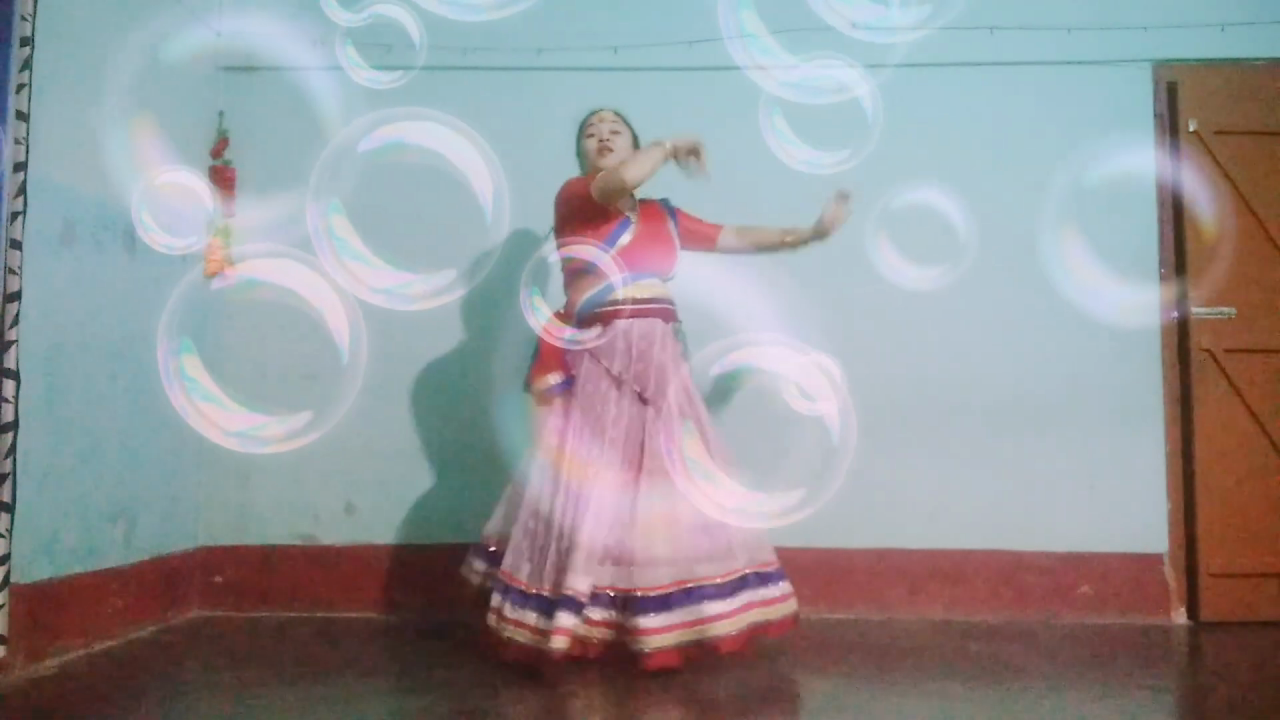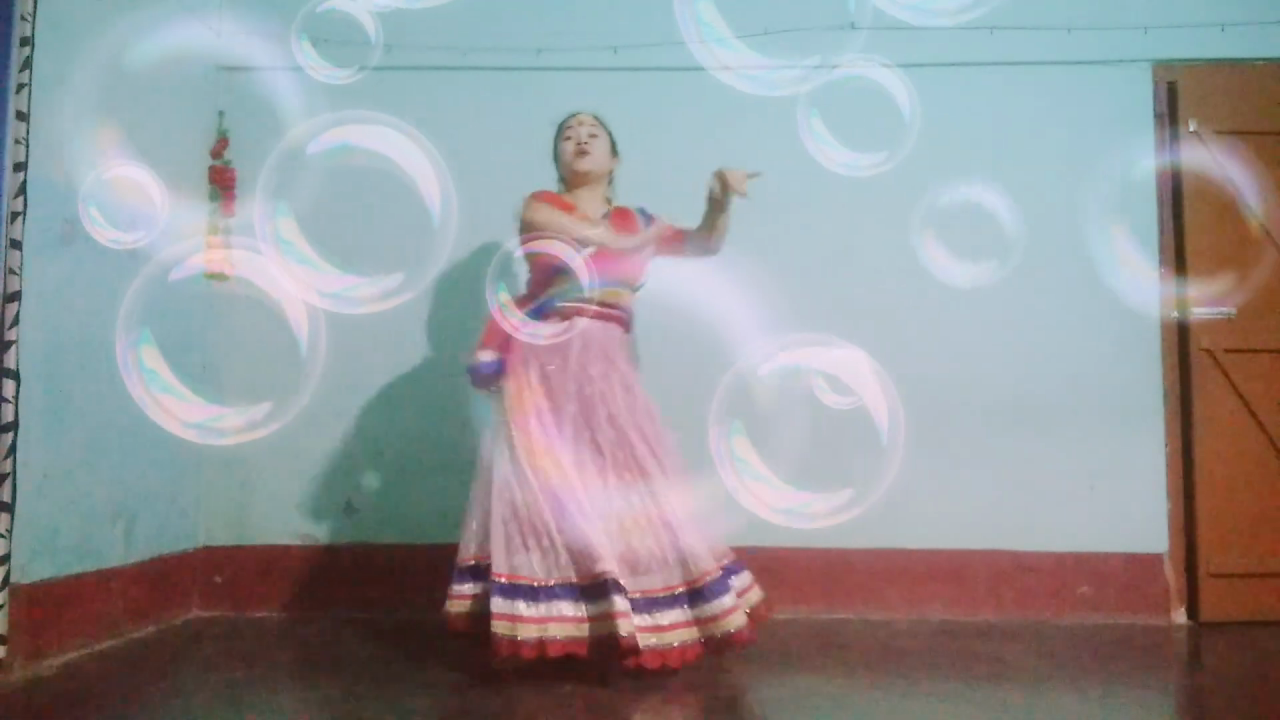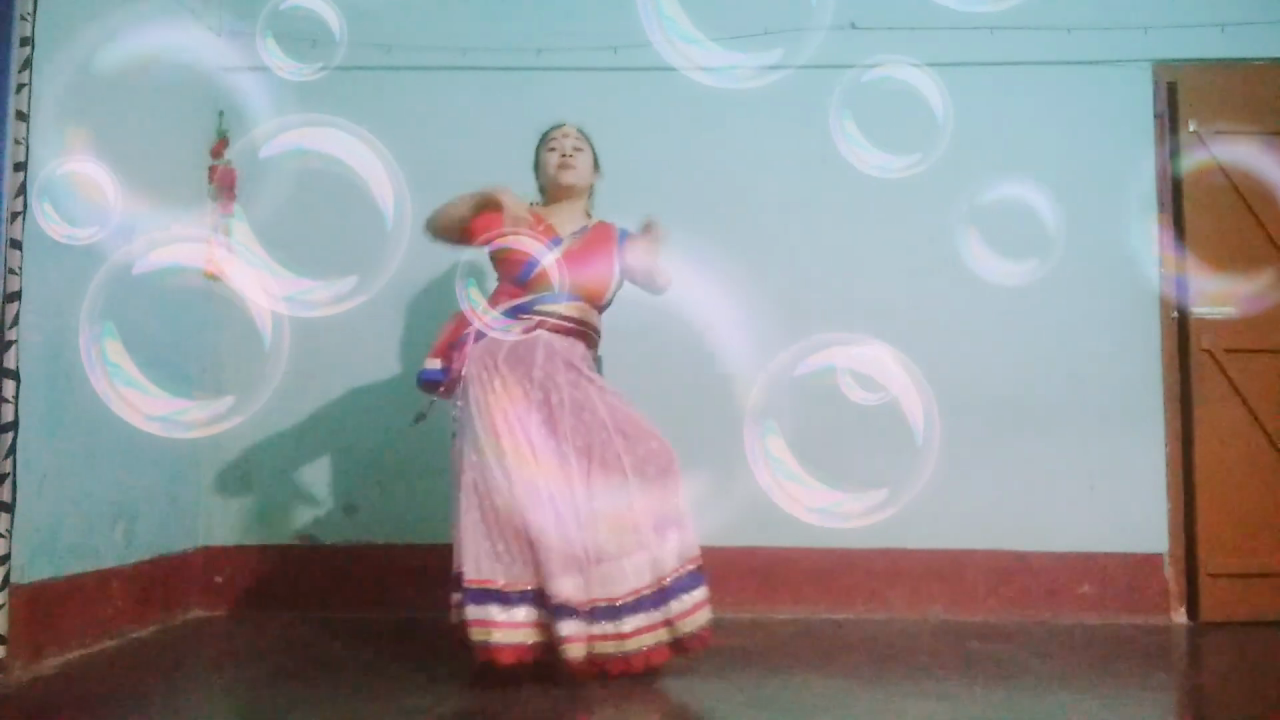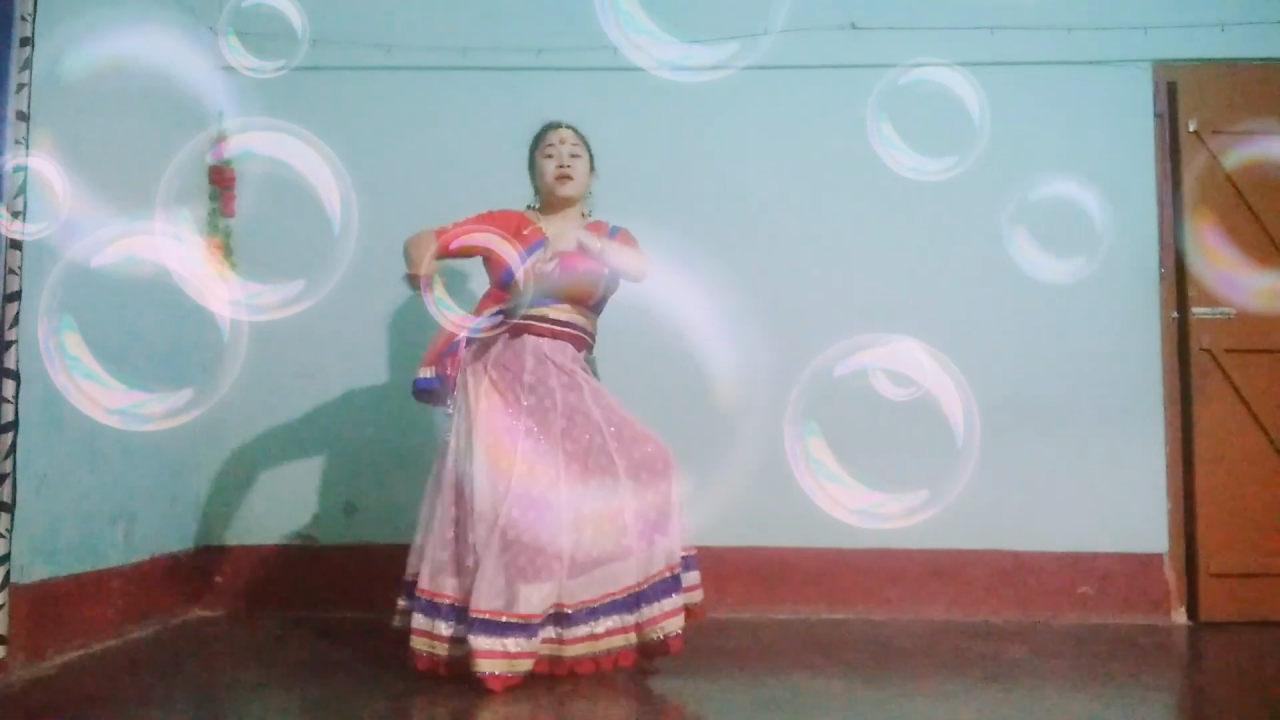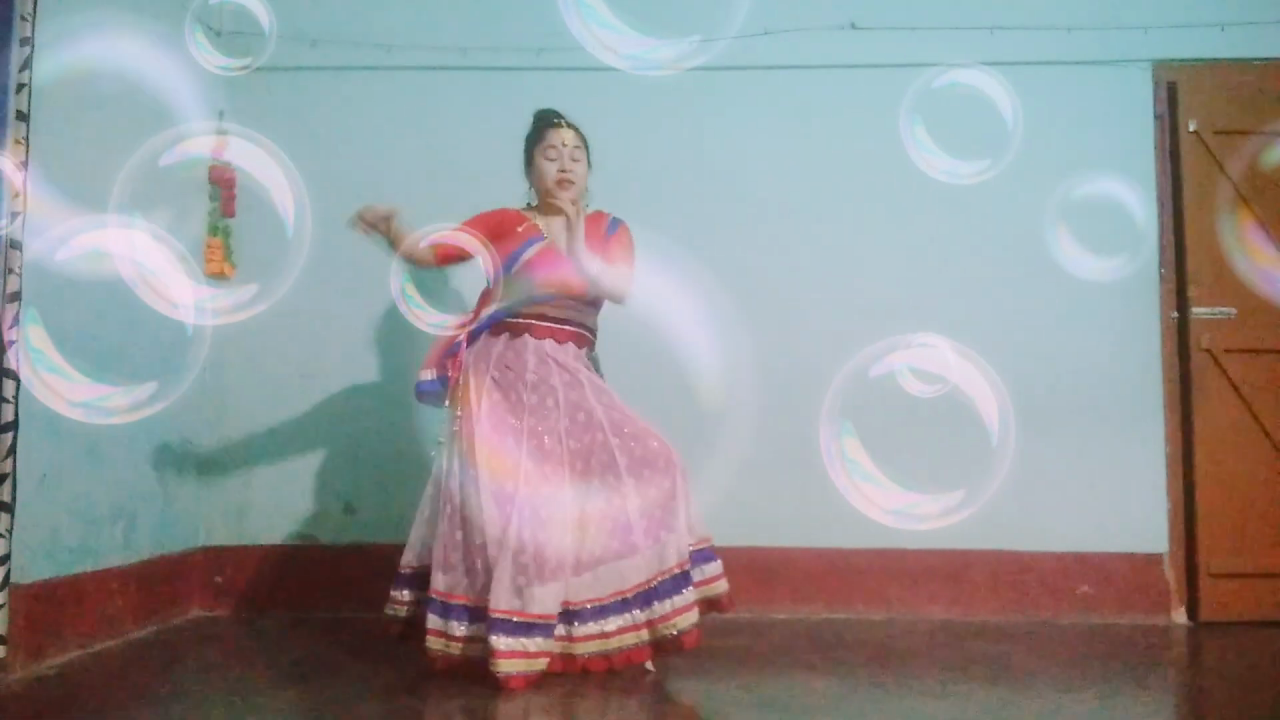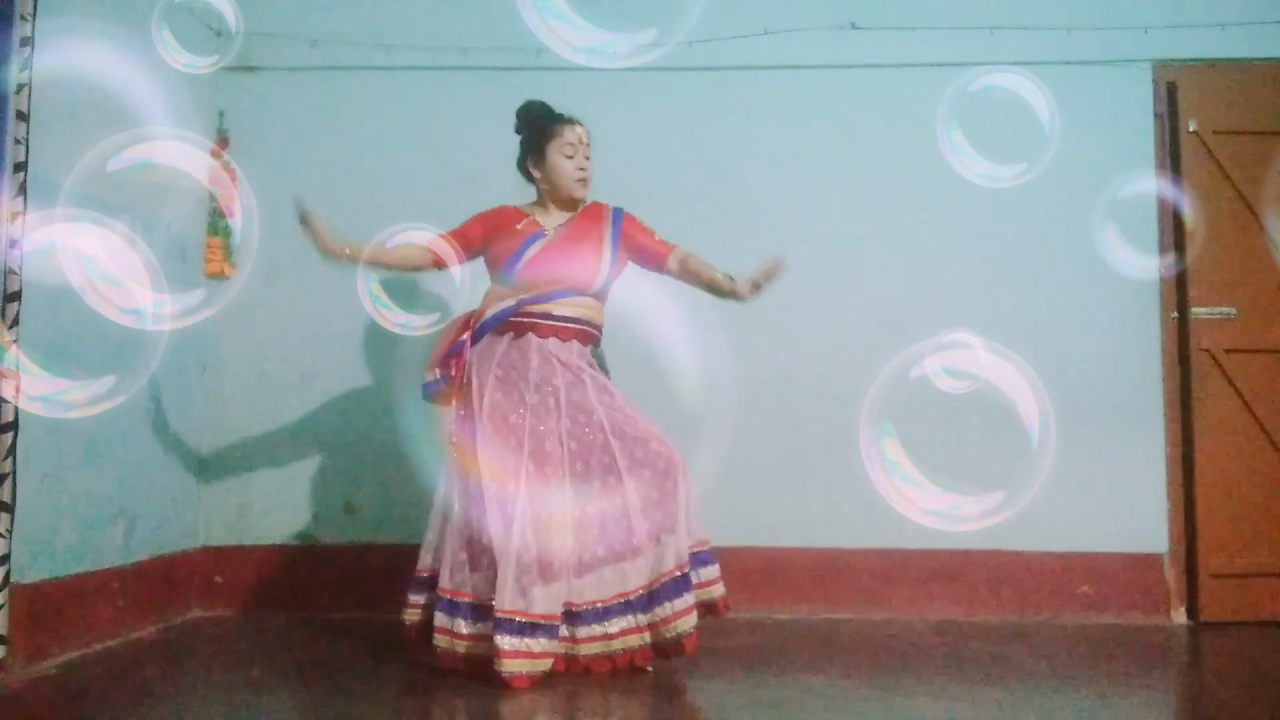
dt=0.3s
person 1, frame 1
left shoulder: (665, 215)
right shoulder: (575, 196)
left elbow: (734, 239)
right elbow: (617, 183)
left wrist: (811, 233)
right wrist: (675, 147)
left hip: (660, 361)
right hip: (594, 364)
left knee: (669, 480)
right knee: (579, 482)
left ankle: (668, 619)
right ankle: (570, 621)
person 1, frame 2
left shoulder: (636, 223)
right shoulder: (546, 205)
left elbow: (704, 243)
right elbow: (538, 220)
left wrist: (718, 197)
right wrist: (631, 243)
left hip: (608, 363)
right hip: (544, 358)
left knee: (635, 477)
right knee: (545, 478)
left ankle: (635, 620)
right ankle: (545, 620)
person 1, frame 3
left shoulder: (616, 239)
right shoulder: (514, 220)
left elbow: (659, 282)
right elbow: (437, 227)
left wrist: (648, 252)
right wrist: (483, 200)
left hip: (571, 375)
right hip: (505, 366)
left knee: (633, 465)
right knee: (514, 485)
left ankle: (609, 626)
right ankle: (523, 630)
person 1, frame 4
left shoulder: (609, 237)
right shoulder: (503, 225)
left elbow: (640, 268)
right elbow: (425, 241)
left wrist: (581, 241)
right wrist: (421, 255)
left hip: (566, 378)
right hip: (496, 371)
left knee: (637, 467)
right knee: (498, 492)
left ankle: (594, 629)
right ankle: (495, 644)
person 1, frame 5
left shoulder: (607, 230)
right shoulder: (501, 223)
left elbow: (620, 288)
right elbow: (428, 251)
left wrist: (576, 242)
right wrist: (391, 228)
left hip: (568, 375)
right hip: (500, 371)
left knee: (641, 466)
right knee: (501, 493)
left ankle: (615, 631)
right ankle: (508, 639)
person 1, frame 6
left shoulder: (611, 223)
right shoulder: (501, 222)
left elbow: (677, 261)
right elbow: (431, 252)
left wrist: (734, 286)
right wrist: (349, 249)
left hip: (572, 375)
right hip: (503, 371)
left knee: (645, 466)
right knee: (505, 496)
left ankle: (618, 629)
right ankle: (513, 639)
